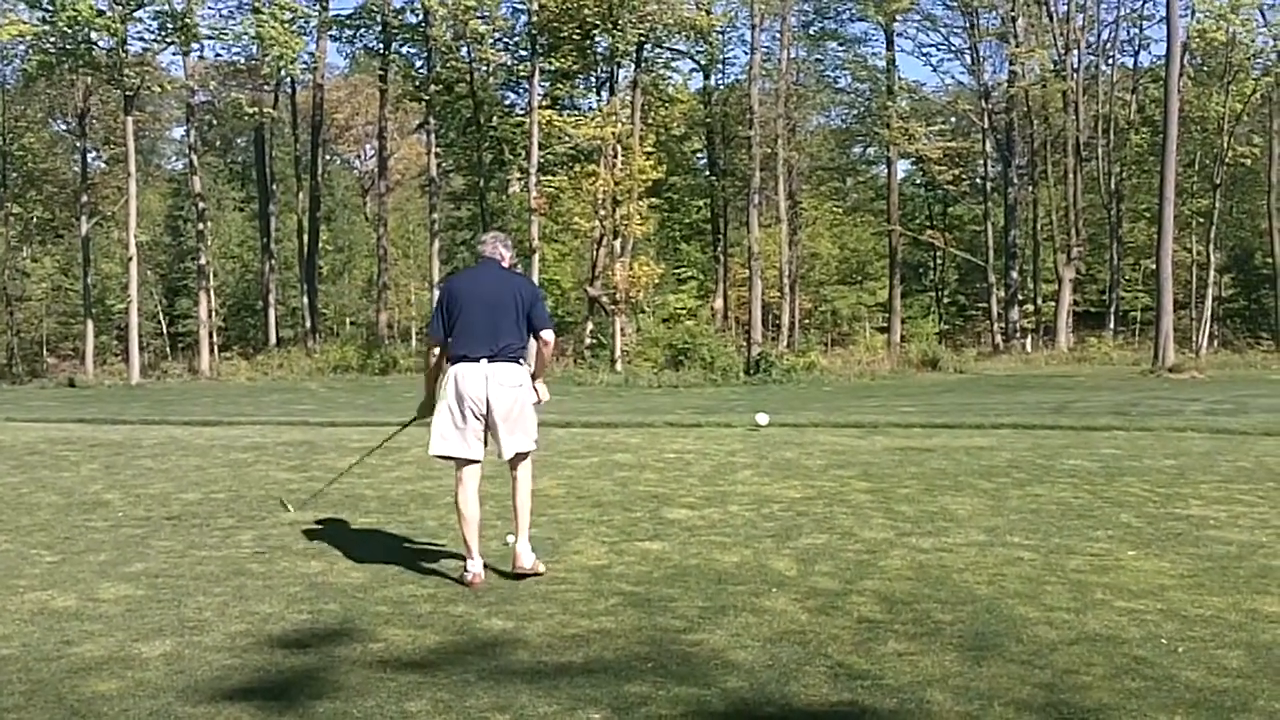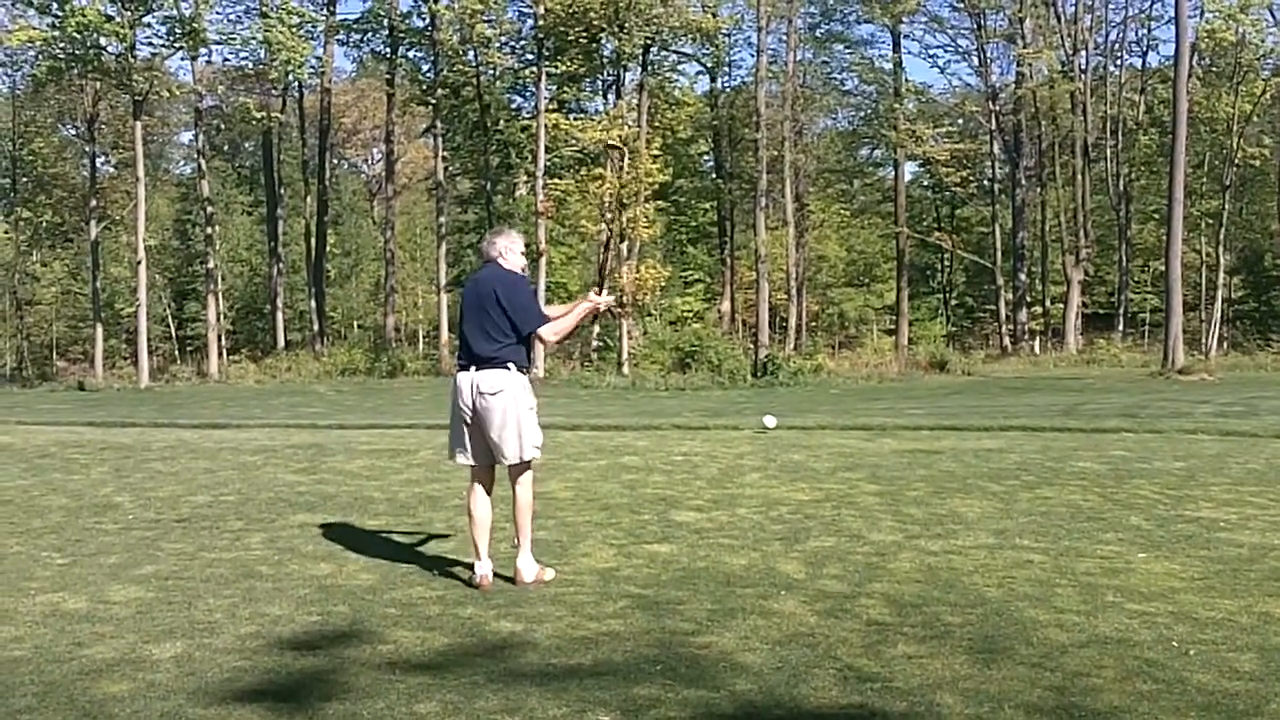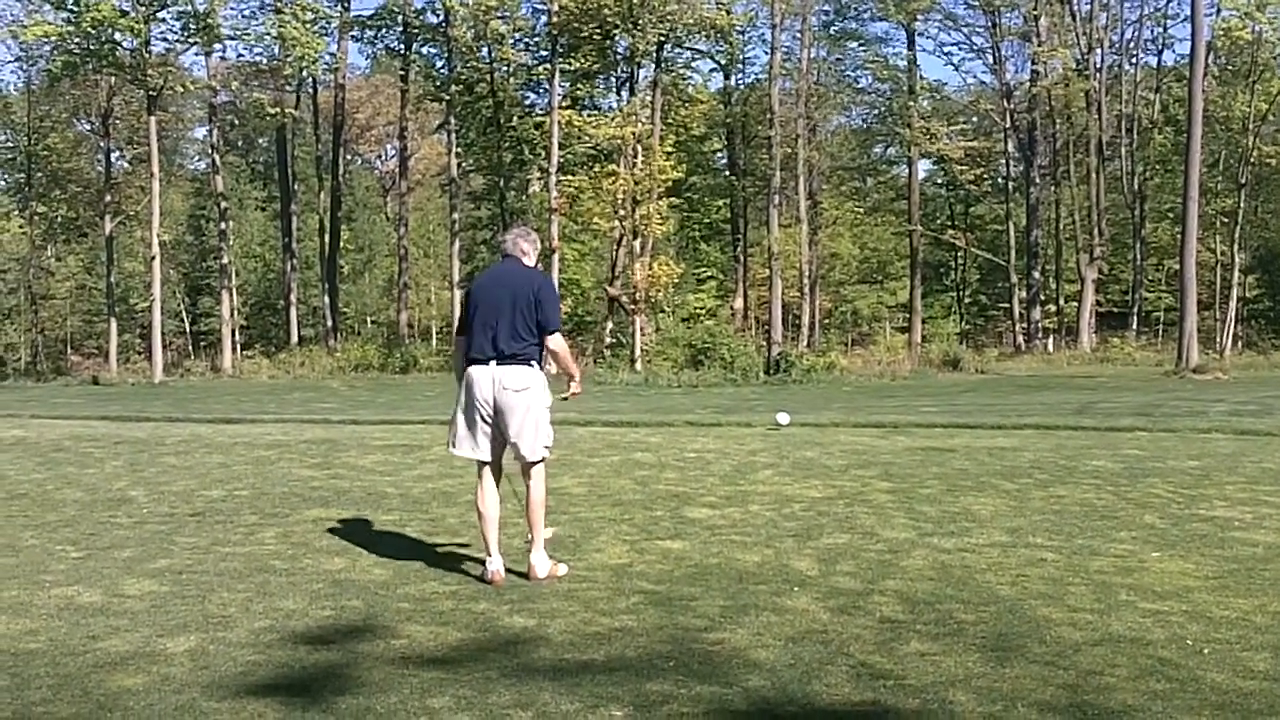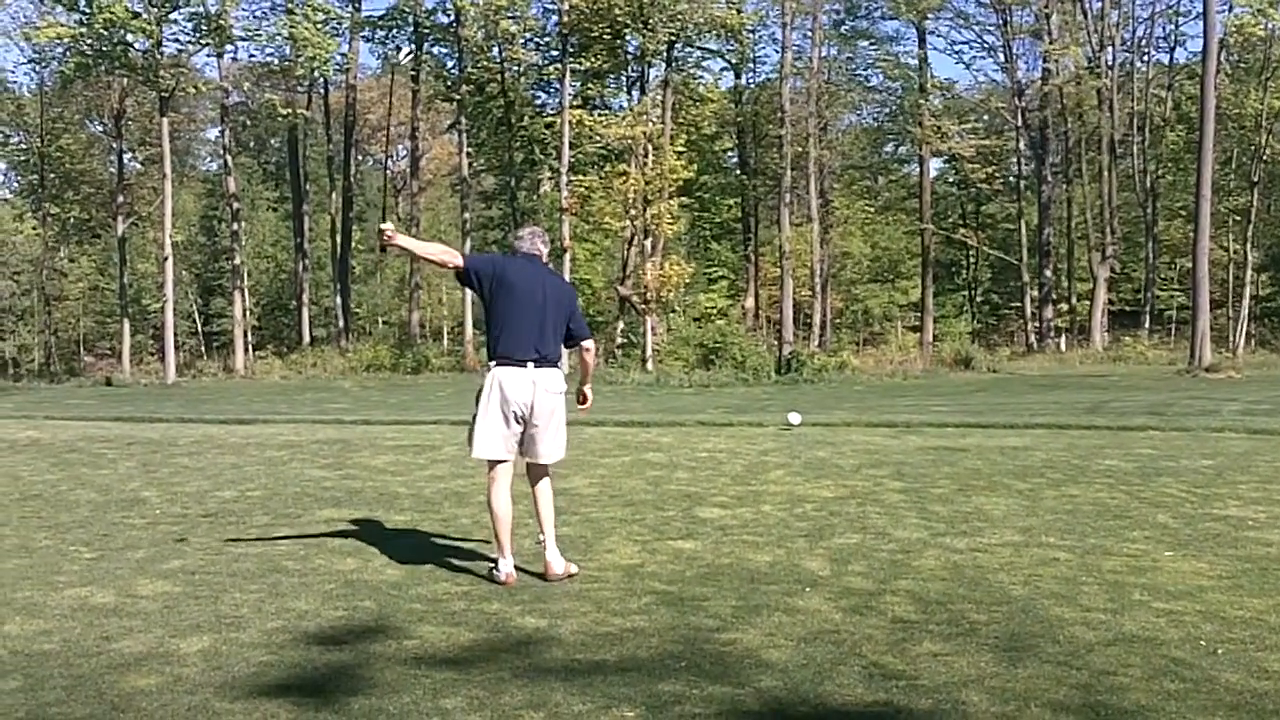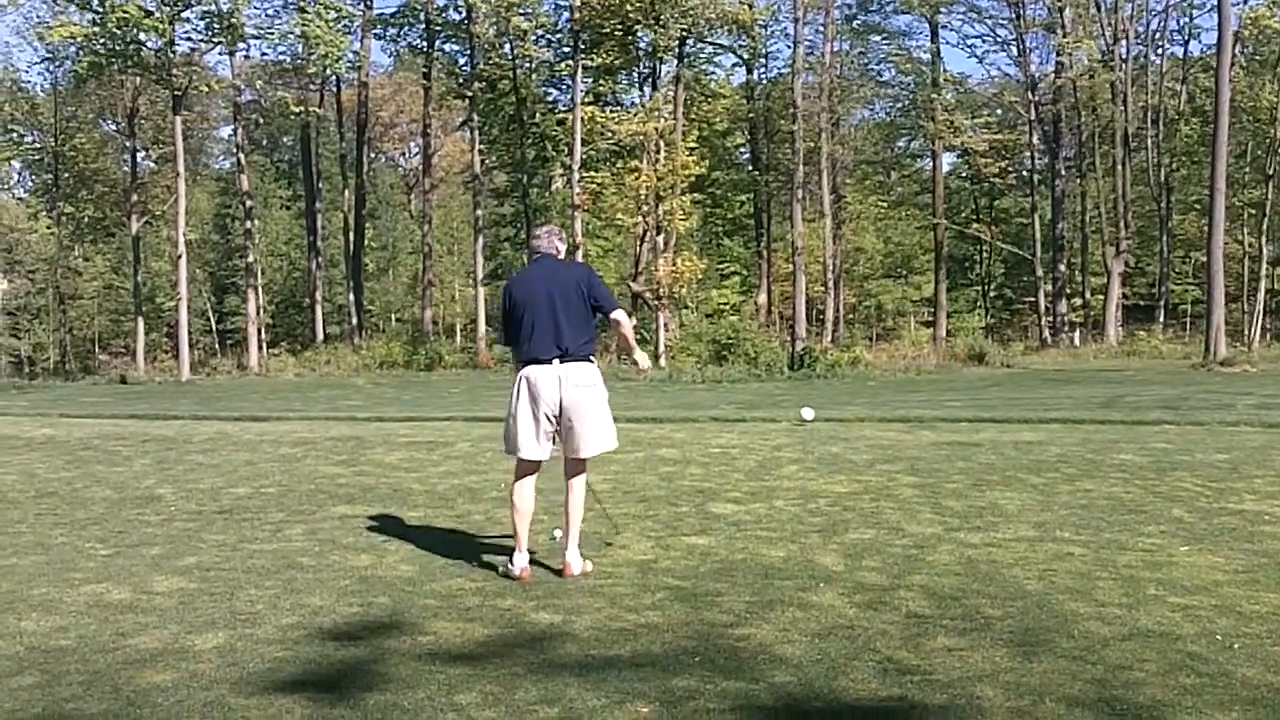
dt=0.5s
person 1, frame 1
left shoulder: (454, 284)
right shoulder: (523, 285)
left elbow: (435, 349)
right elbow: (547, 339)
left wrist: (428, 395)
right wrist: (538, 377)
left hip: (463, 377)
right hip: (508, 376)
left knee: (467, 475)
right knee: (521, 464)
left ankle: (473, 564)
right ankle: (523, 550)
person 1, frame 2
left shoulder: (474, 284)
right shoulder: (510, 283)
left elbow: (535, 315)
right elbow: (547, 333)
left wrist: (579, 304)
right wrist: (587, 306)
left hip: (469, 382)
right hip: (503, 382)
left knee: (480, 478)
right knee: (520, 474)
left ankle: (481, 566)
right ankle: (525, 563)
person 1, frame 3
left shoulder: (481, 282)
right shoulder: (538, 281)
left elbow: (461, 343)
right elbow: (553, 342)
left wrist: (463, 384)
right wrist: (574, 376)
left hip: (479, 377)
right hip: (520, 378)
left knee: (486, 474)
right knee: (533, 471)
left ankle: (493, 562)
right ankle: (538, 559)
person 1, frame 4
left shoulder: (500, 269)
right shoulder: (563, 287)
left elbow: (451, 257)
right elbow: (587, 346)
left wrist: (401, 240)
right wrist: (586, 384)
left hip: (506, 380)
right hip: (548, 382)
left knee: (499, 475)
right knee: (540, 473)
left ankle: (505, 564)
right ankle: (553, 557)
person 1, frame 5
left shoulder: (514, 285)
right shoulder: (580, 273)
left elbow: (513, 345)
right elbow: (620, 319)
right wrist: (635, 351)
left hip: (533, 377)
right hip: (576, 375)
left knee: (525, 472)
right knee: (575, 470)
left ankle: (519, 558)
right ankle: (572, 556)
